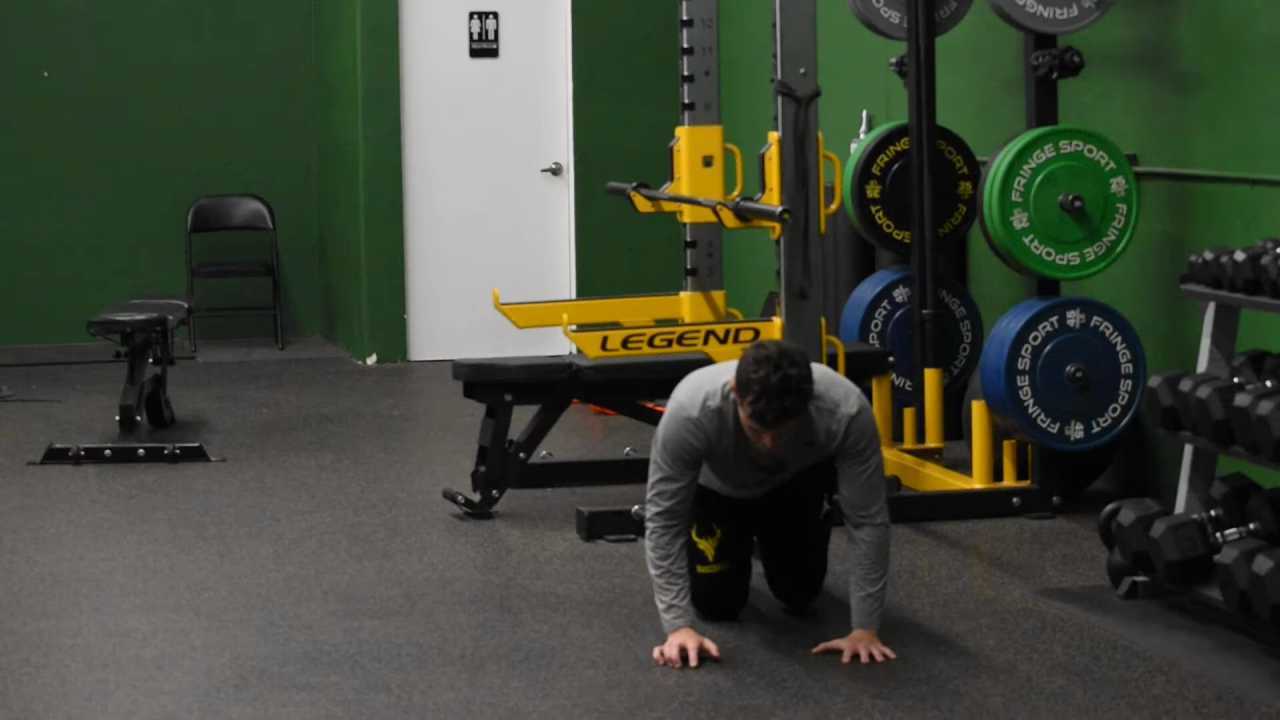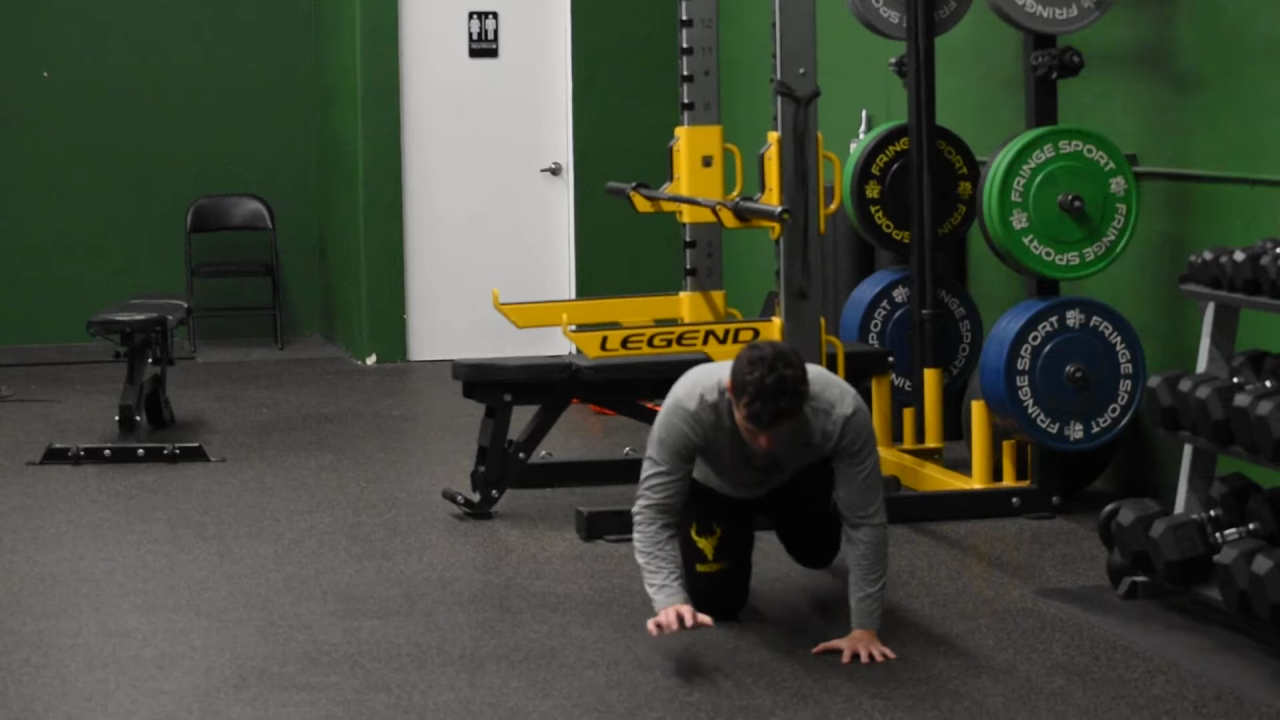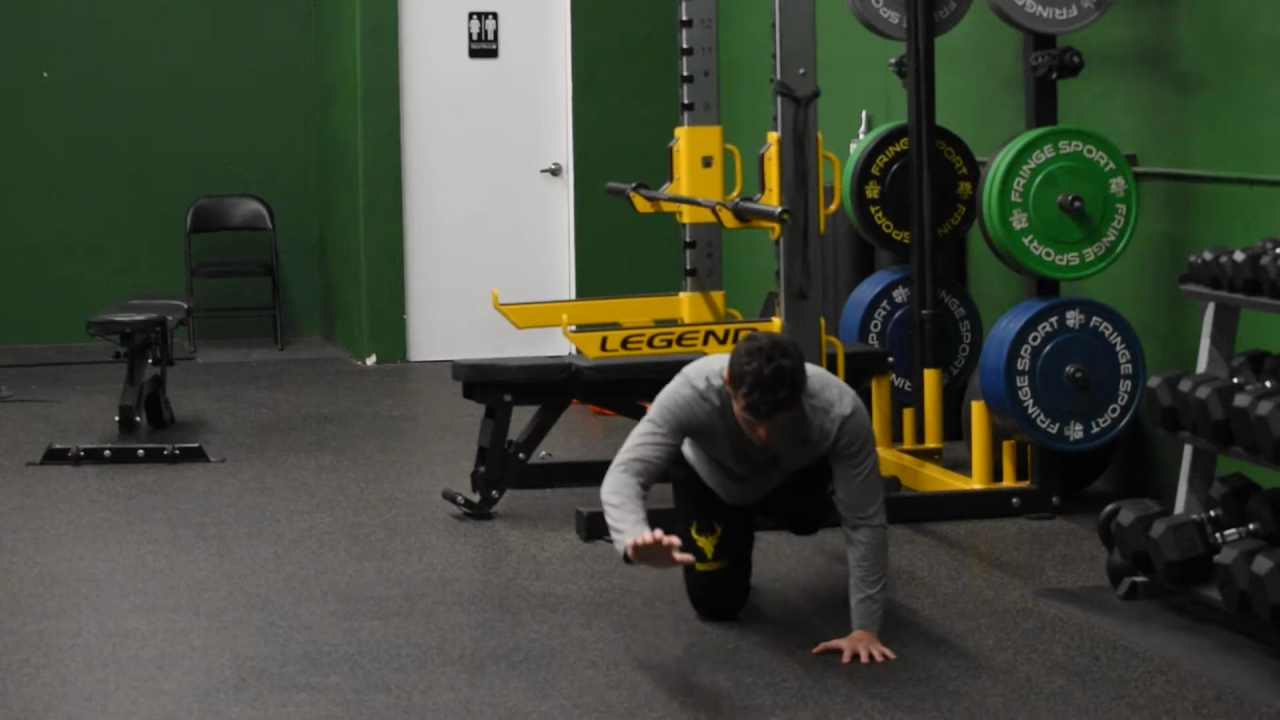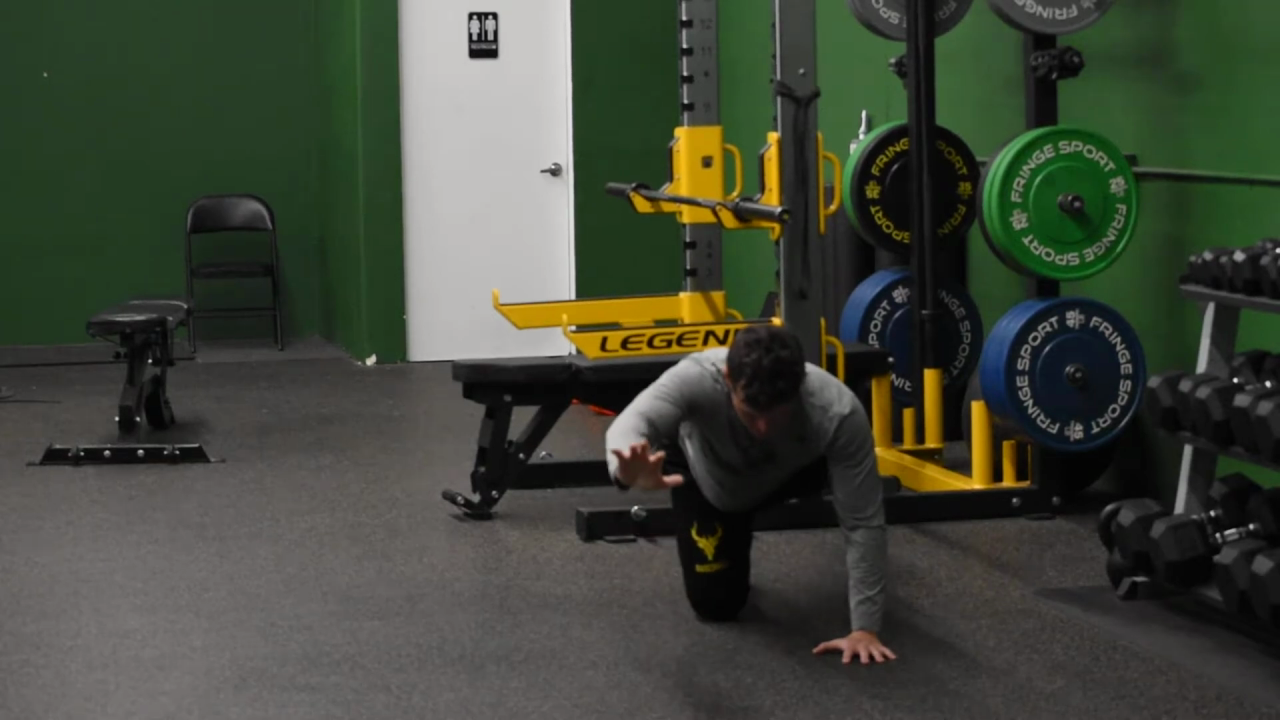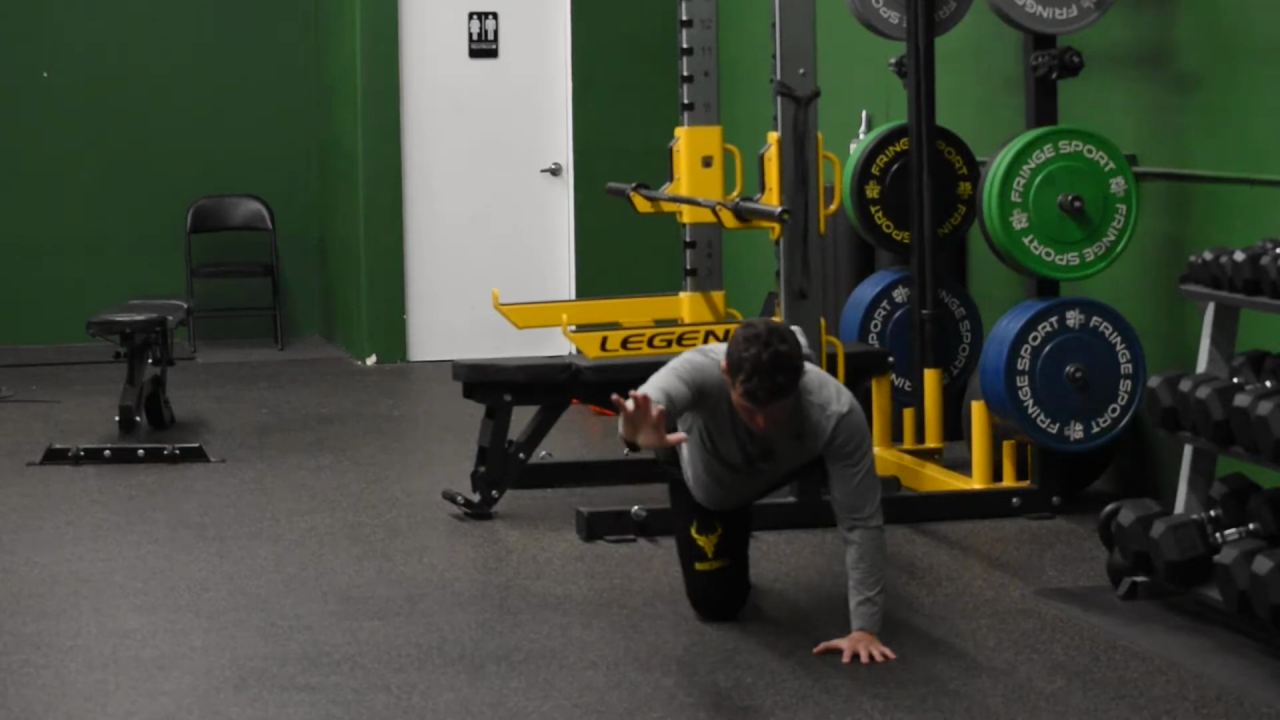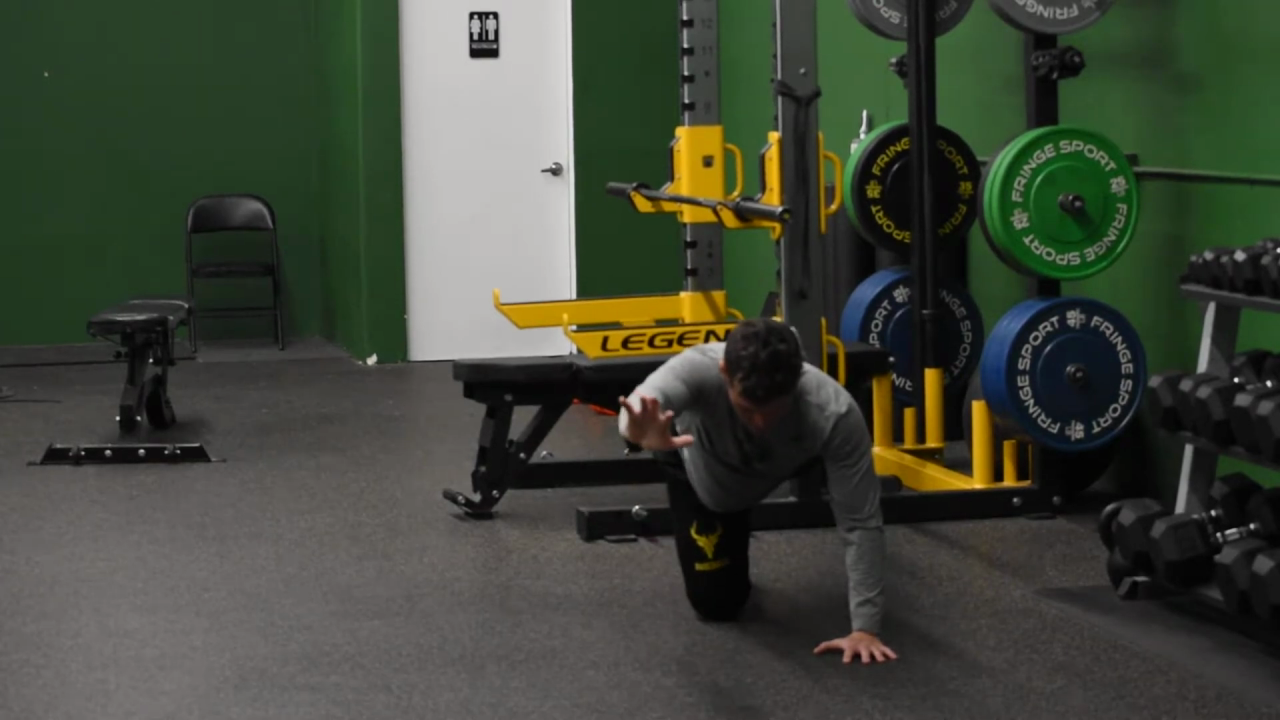
dt=0.3s
person 1, frame 1
left shoulder: (846, 411)
right shoulder: (691, 409)
left elbow: (868, 520)
right elbow: (664, 517)
left wrist: (865, 628)
right wrist: (678, 622)
left hip: (797, 479)
right hip: (714, 483)
left knee: (798, 595)
right knee: (717, 604)
person 1, frame 2
left shoulder: (842, 412)
right shoulder: (690, 404)
left elbow: (866, 521)
right elbow: (653, 511)
left wrist: (864, 628)
right wrist: (670, 599)
left knee: (817, 555)
right knee: (717, 602)
person 1, frame 3
left shoulder: (840, 413)
right shoulder: (694, 391)
left elbow: (865, 521)
right elbow: (625, 469)
left wrist: (865, 628)
right wrist: (632, 539)
right hip: (708, 474)
left knee: (807, 521)
right knee: (716, 603)
person 1, frame 4
left shoulder: (838, 412)
right shoulder: (698, 377)
left elbow: (863, 522)
right elbow: (632, 421)
left wrist: (864, 628)
right wrist: (629, 472)
left hip: (792, 473)
right hip: (706, 474)
right knee: (716, 604)
person 1, frame 5
left shoulder: (836, 412)
right shoulder: (701, 370)
left elbow: (862, 521)
right elbow: (650, 400)
left wrist: (865, 628)
right wrist: (637, 433)
left hip: (785, 464)
right hip: (703, 468)
right knee: (717, 603)
person 1, frame 6
left shoulder: (834, 412)
right shoulder: (701, 369)
left elbow: (861, 522)
right elbow: (647, 401)
left wrist: (865, 628)
right wrist: (640, 433)
left hip: (783, 464)
right hip: (701, 469)
right knee: (717, 603)
